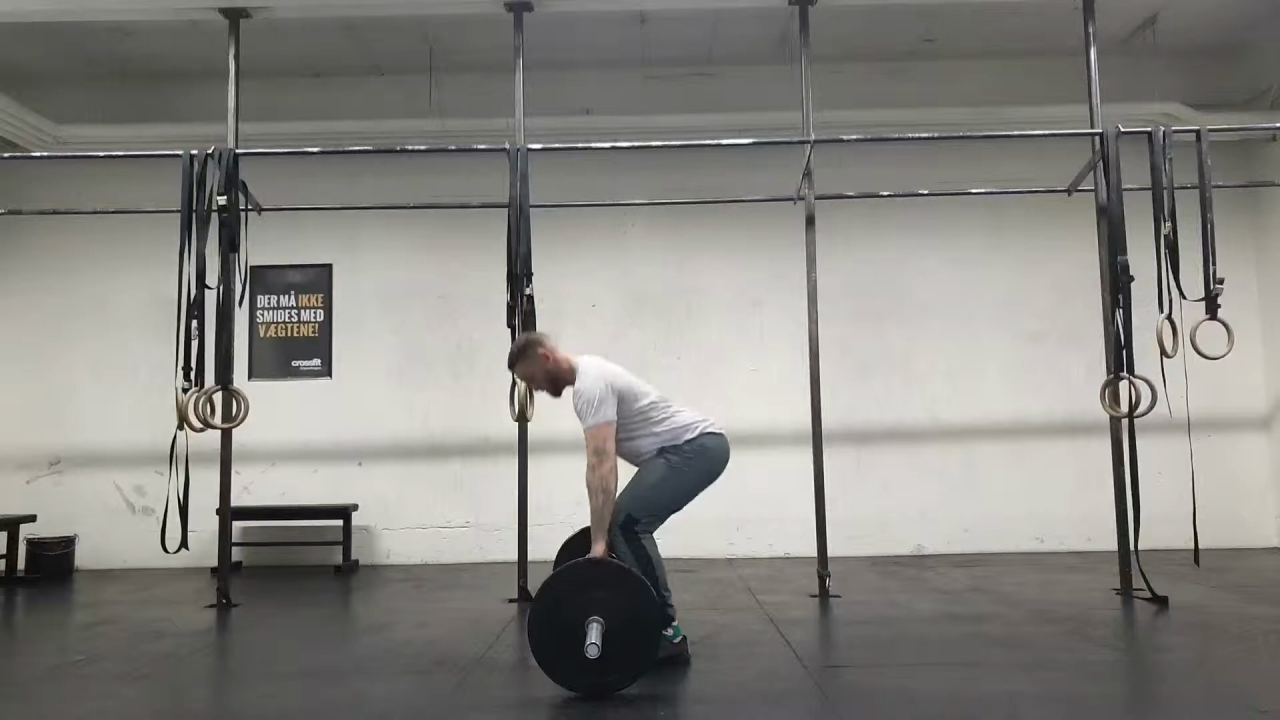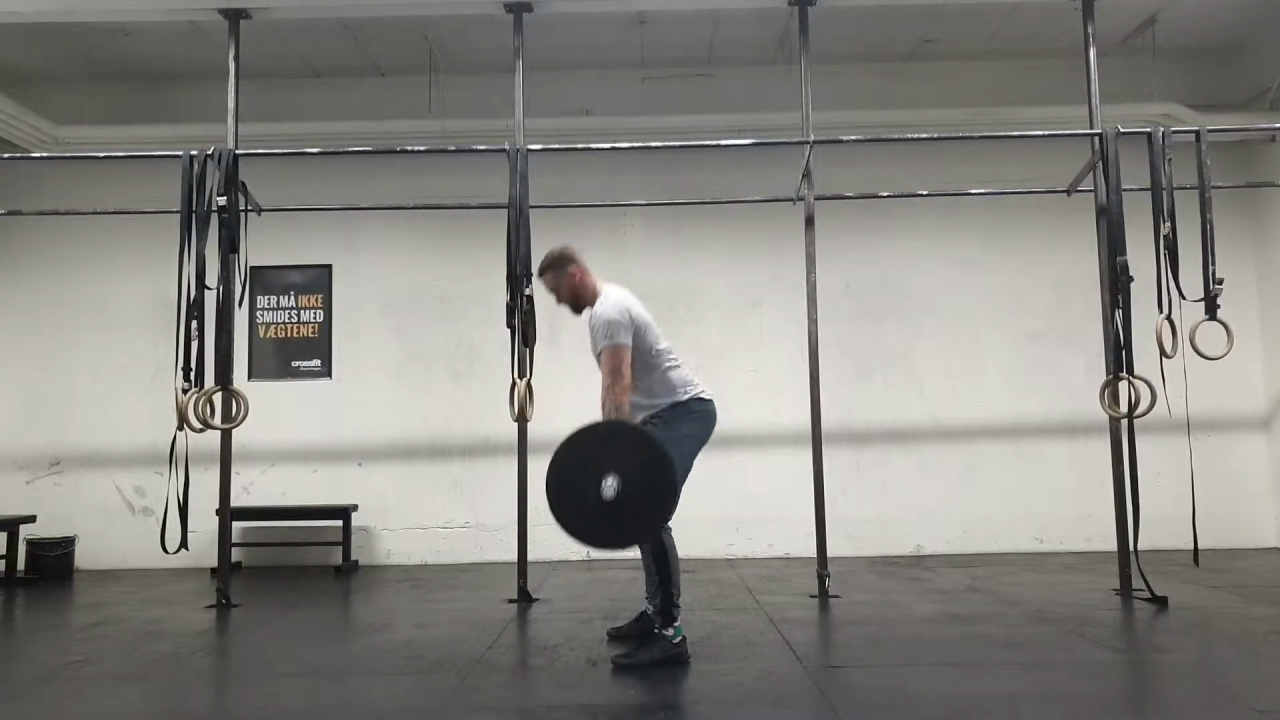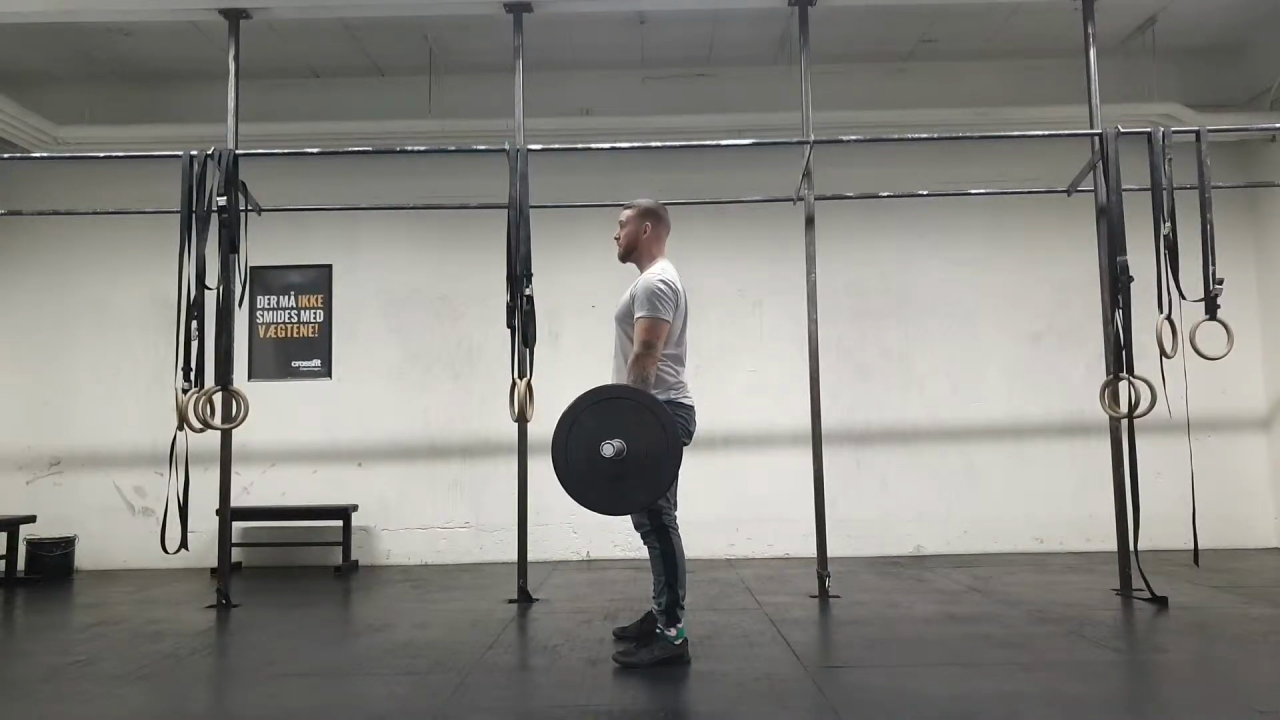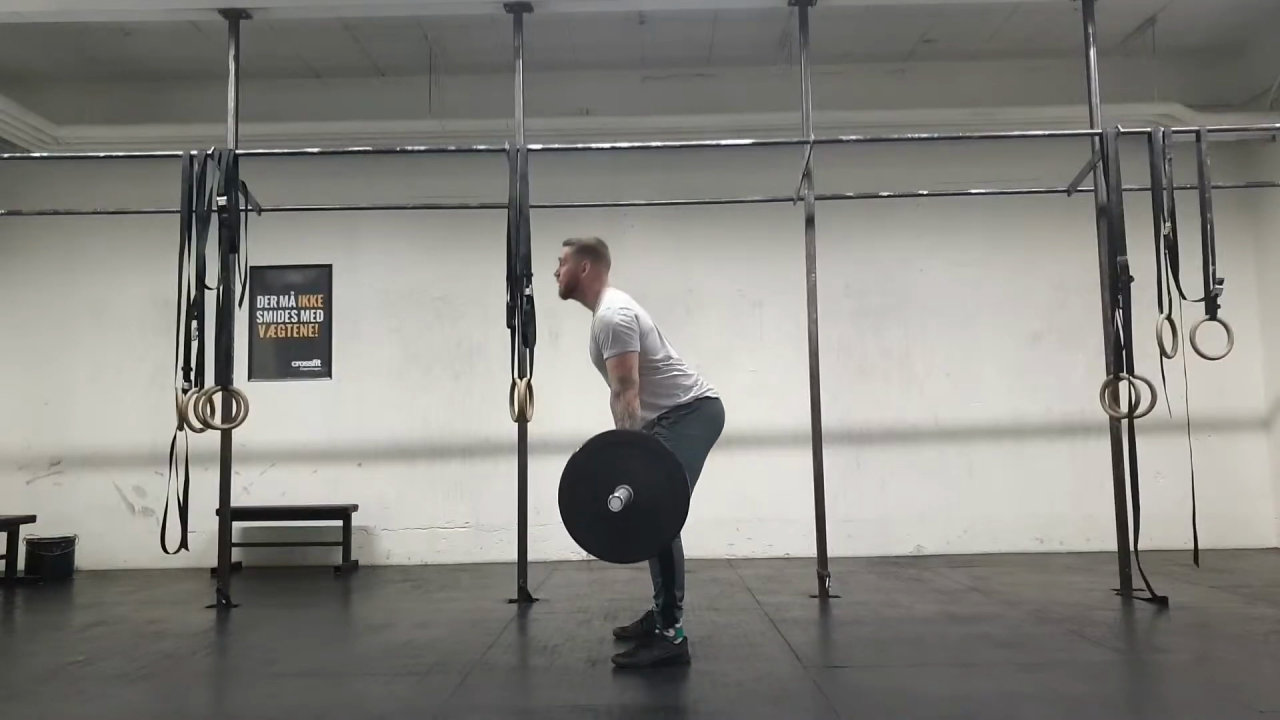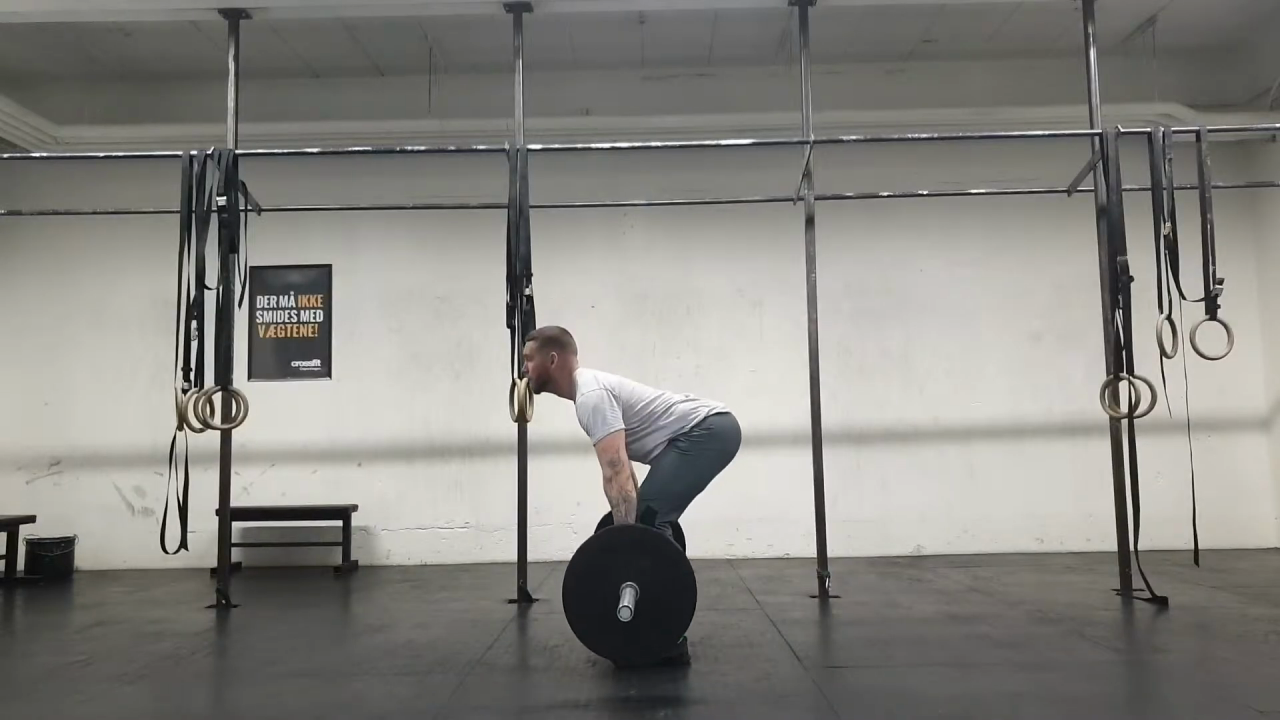
dt=1s
person 1, frame 1
left shoulder: (589, 384)
right shoulder: (589, 374)
left elbow: (602, 466)
right elbow: (604, 463)
left wrist: (599, 541)
right wrist: (603, 531)
left hip: (697, 447)
right hip: (700, 445)
left knee: (627, 524)
right knee: (627, 520)
left ankle: (666, 632)
person 1, frame 2
left shoulder: (607, 312)
right shoulder: (611, 306)
left elbow: (618, 388)
right elbow: (622, 384)
left hip: (680, 413)
right hip: (670, 412)
left ankle: (669, 634)
right ankle: (656, 613)
person 1, frame 3
left shoulder: (654, 281)
right shoulder: (654, 281)
left elbow: (645, 357)
left knee: (656, 521)
right knee: (651, 520)
left ankle: (671, 635)
right ankle: (662, 614)
person 1, frame 4
left shoulder: (611, 316)
right shoulder: (610, 309)
left elbow: (626, 392)
right elbow: (628, 390)
left hip: (688, 414)
right hip: (684, 413)
left ankle: (670, 635)
right ankle: (663, 615)
person 1, frame 5
left shoulder: (591, 395)
right shoulder: (593, 387)
left elbow: (617, 473)
right elbow: (622, 468)
left hip: (707, 431)
right hip: (710, 429)
